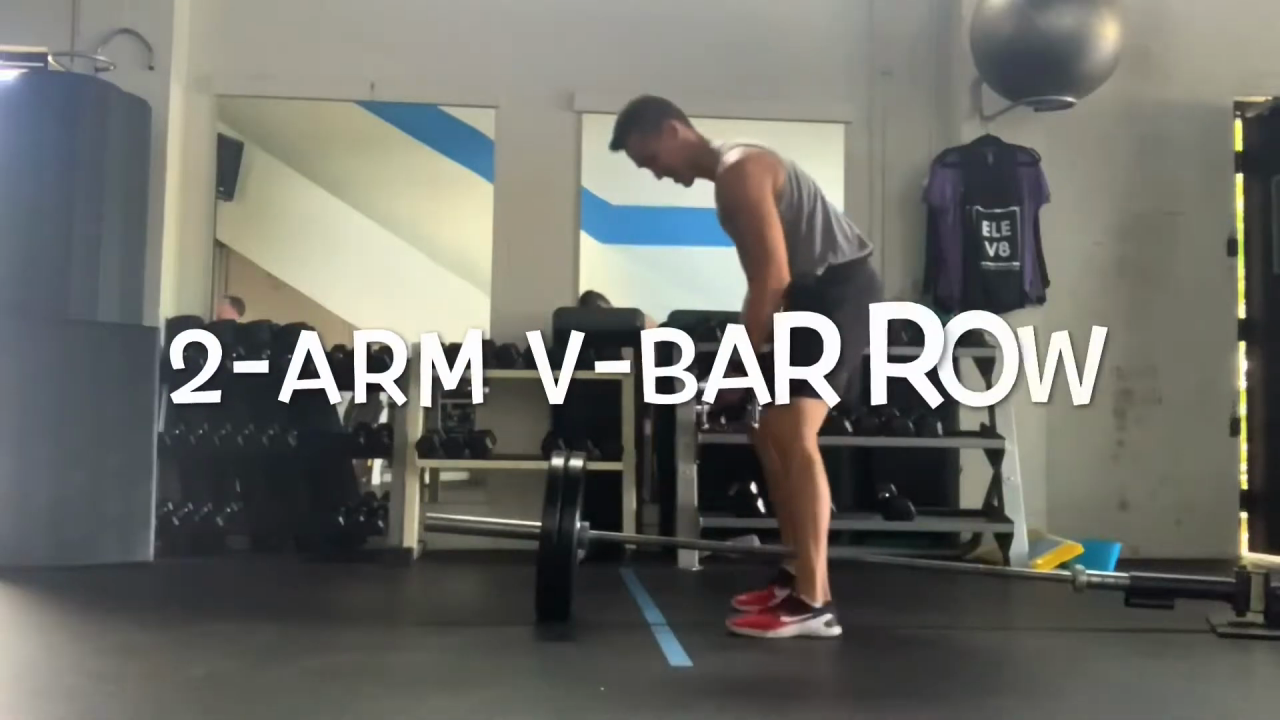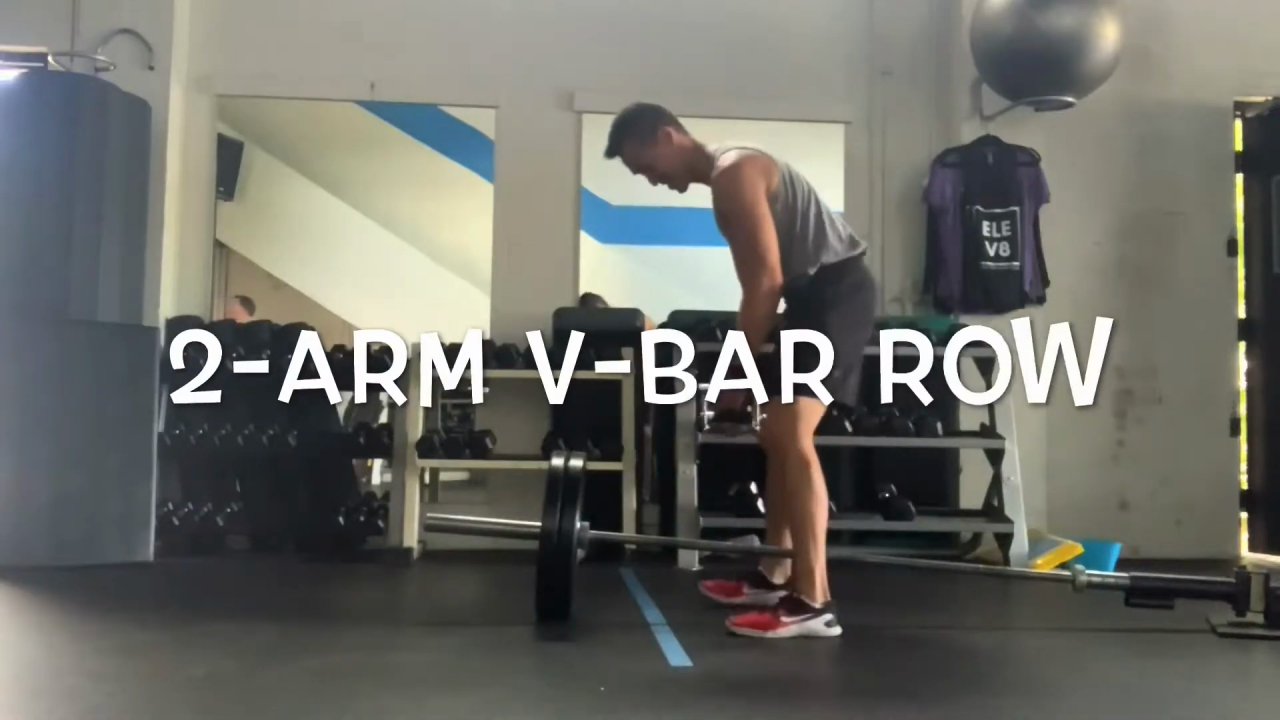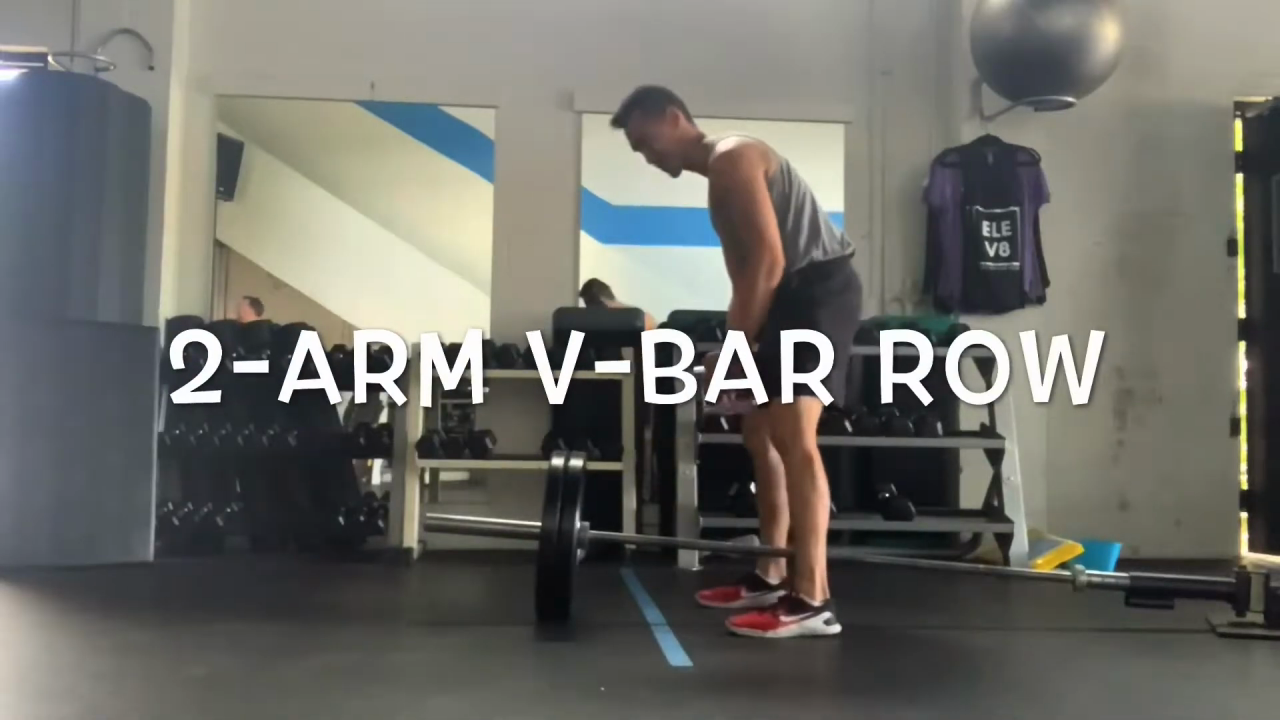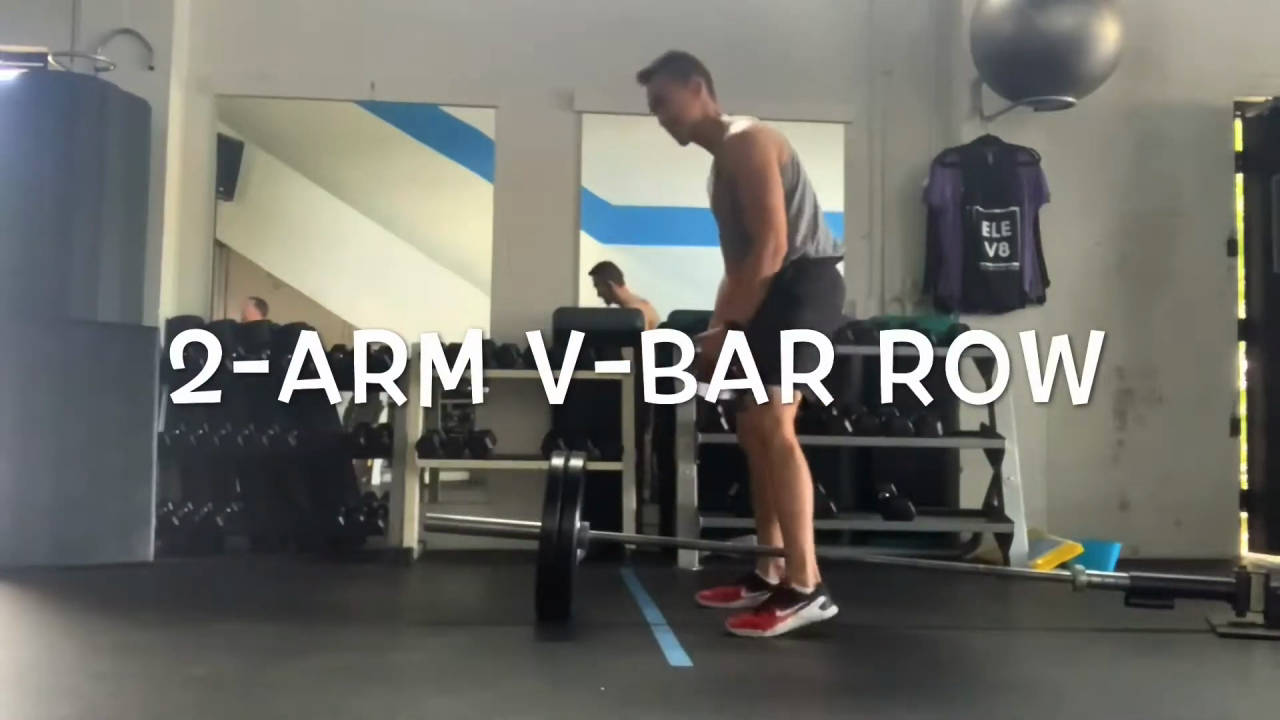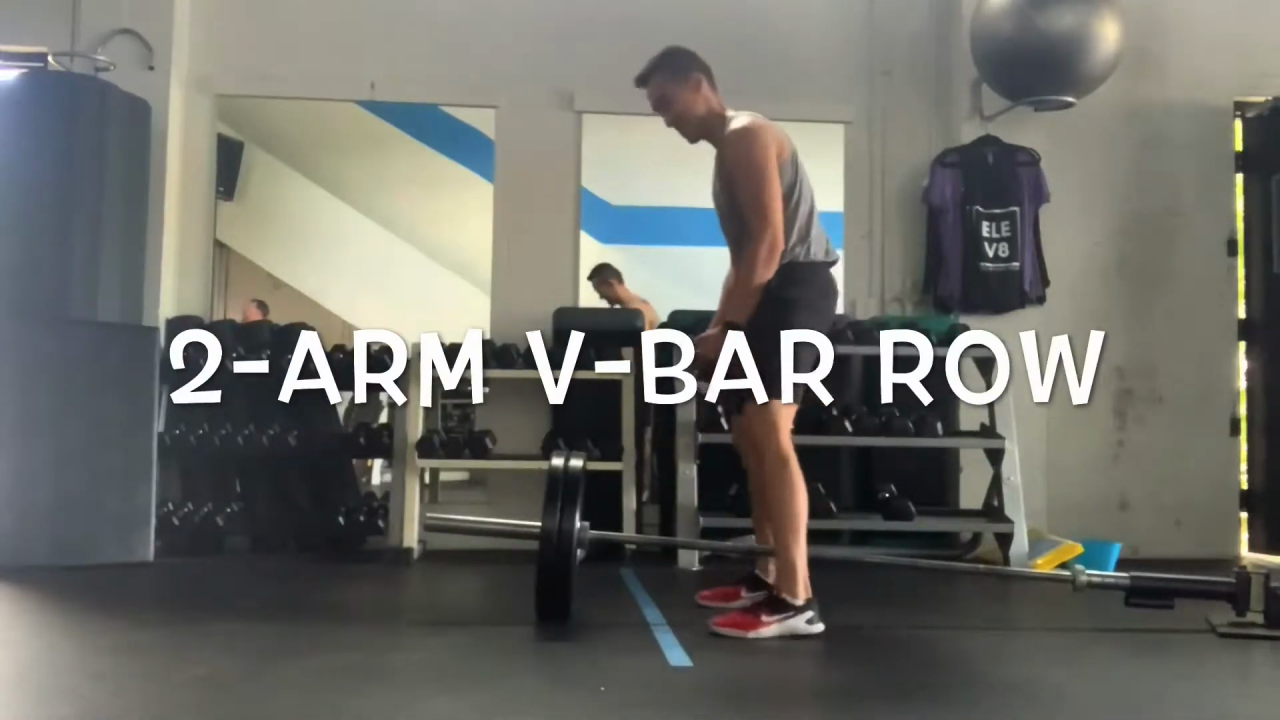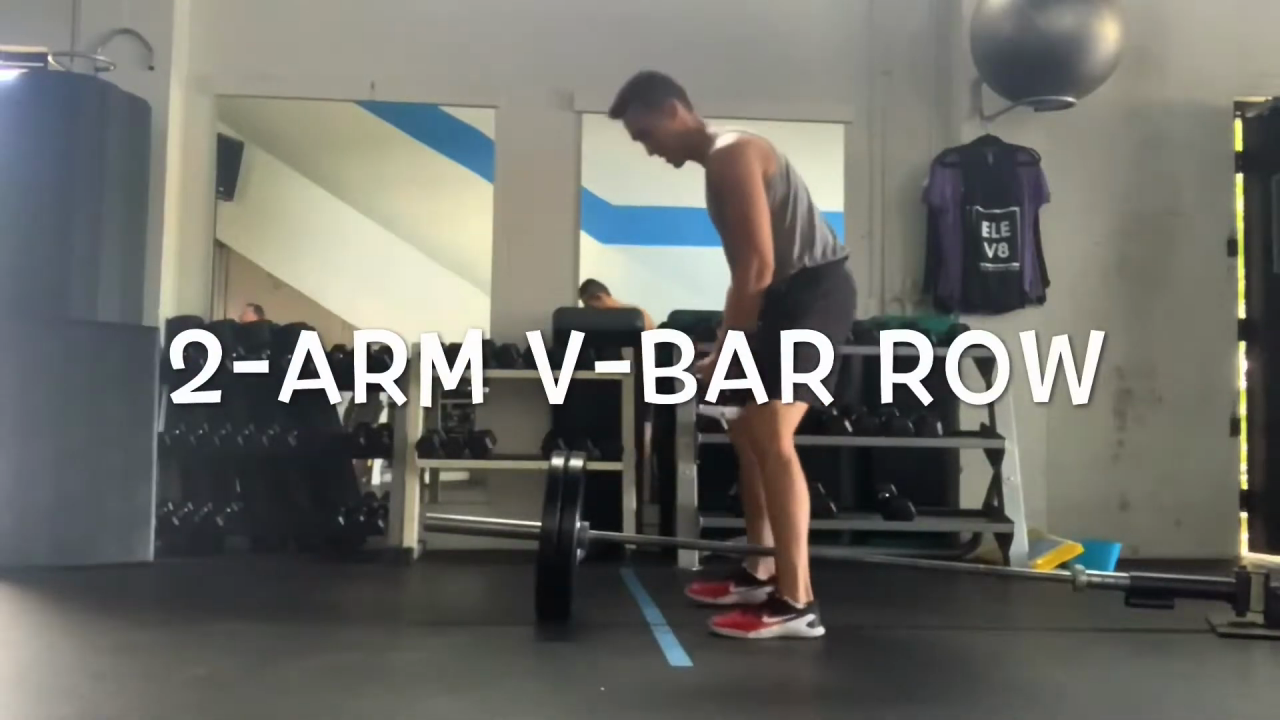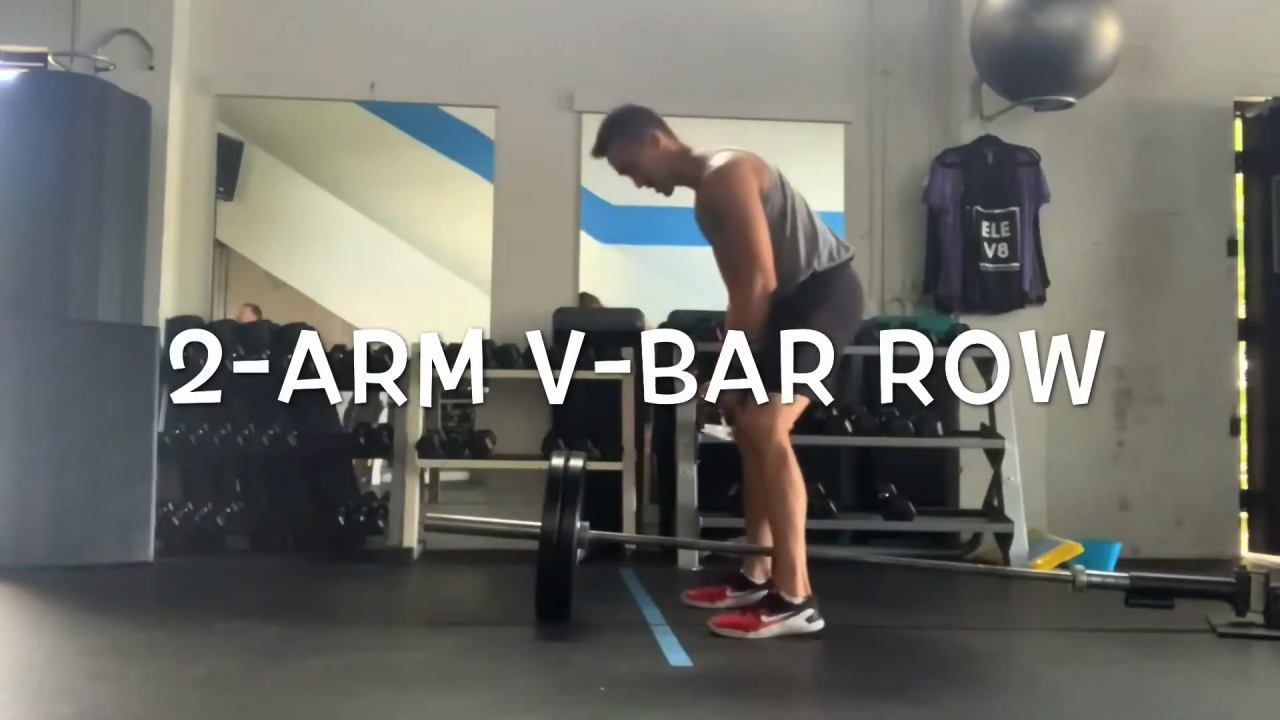
dt=0.2s
person 1, frame 1
left shoulder: (740, 170)
right shoulder: (726, 179)
left elbow: (773, 278)
right elbow: (765, 278)
right wrist: (746, 356)
left hip: (840, 291)
right hip: (814, 294)
left knee: (792, 437)
right knee: (769, 431)
left ankle: (813, 602)
right ankle: (793, 576)
person 1, frame 2
left shoulder: (733, 173)
right shoulder: (722, 183)
left elbow: (767, 277)
right elbow: (758, 281)
left hip: (836, 292)
right hip: (813, 295)
left knee: (791, 437)
right knee: (776, 434)
left ankle: (812, 602)
right ankle: (774, 576)
person 1, frame 3
left shoulder: (733, 159)
right shoulder: (717, 179)
left elbow: (768, 262)
right elbow: (745, 274)
left hip: (819, 290)
right hip: (793, 297)
left knee: (794, 438)
right knee: (762, 434)
left ankle: (812, 600)
right ankle: (770, 576)
person 1, frame 4
left shoulder: (745, 141)
right shoulder: (721, 160)
left elbow: (772, 244)
left wrist: (727, 327)
right wrist: (715, 328)
left hip: (801, 287)
right hip: (775, 295)
left knee: (773, 431)
right knee: (755, 434)
left ankle: (805, 589)
right ankle: (769, 577)
person 1, frame 5
left shoulder: (745, 136)
right shoulder: (728, 149)
left elbow: (770, 246)
left wrist: (724, 330)
right wrist: (720, 327)
left hip: (795, 290)
right hip: (775, 295)
left knee: (768, 436)
right knee: (754, 437)
left ankle: (794, 601)
right ankle: (767, 577)
person 1, frame 6
left shoulder: (732, 154)
right shoulder: (717, 169)
left elbow: (759, 265)
right elbow: (746, 272)
left wrist: (725, 352)
right wrist: (725, 350)
left hip: (814, 292)
right hip: (792, 297)
left knee: (771, 436)
right knee: (749, 432)
left ankle: (796, 603)
right ankle: (760, 572)
person 1, frame 7
left shoulder: (726, 173)
right shoulder: (705, 201)
left elbow: (760, 280)
right elbow: (741, 291)
left hip: (824, 293)
right hip: (795, 301)
left knee: (766, 429)
right knee: (752, 430)
left ankle: (796, 599)
right ankle: (757, 576)
